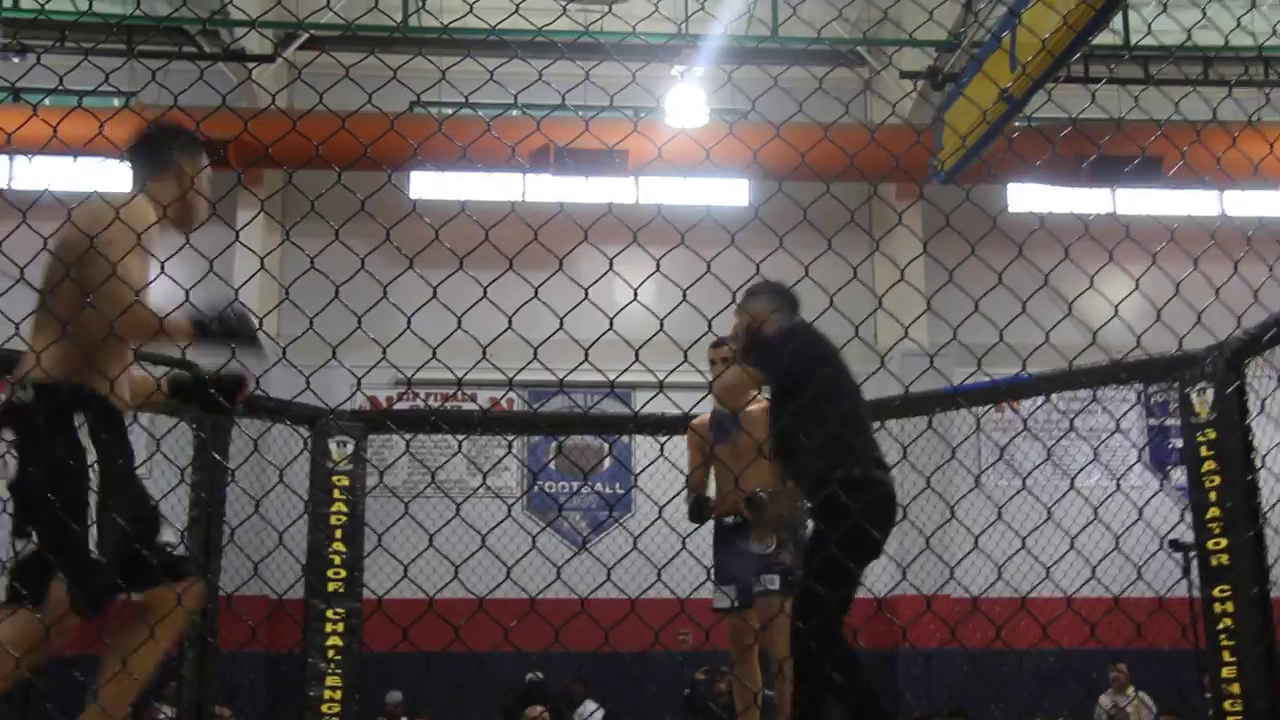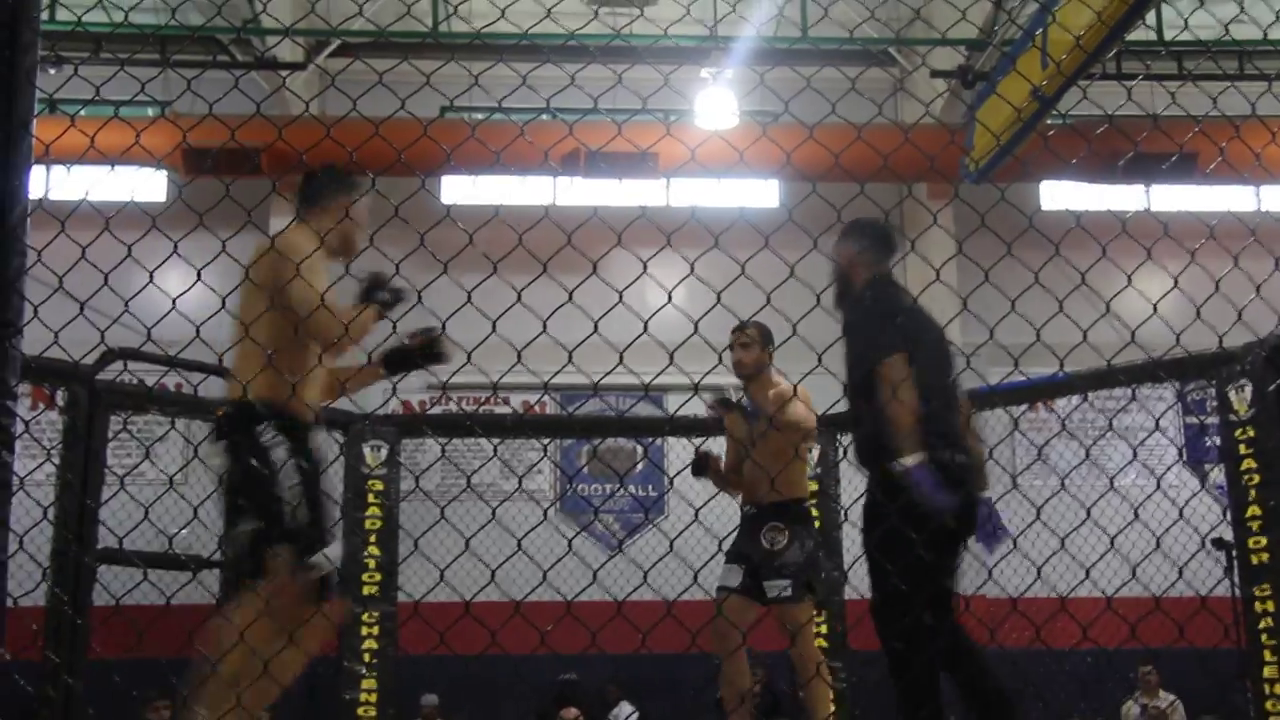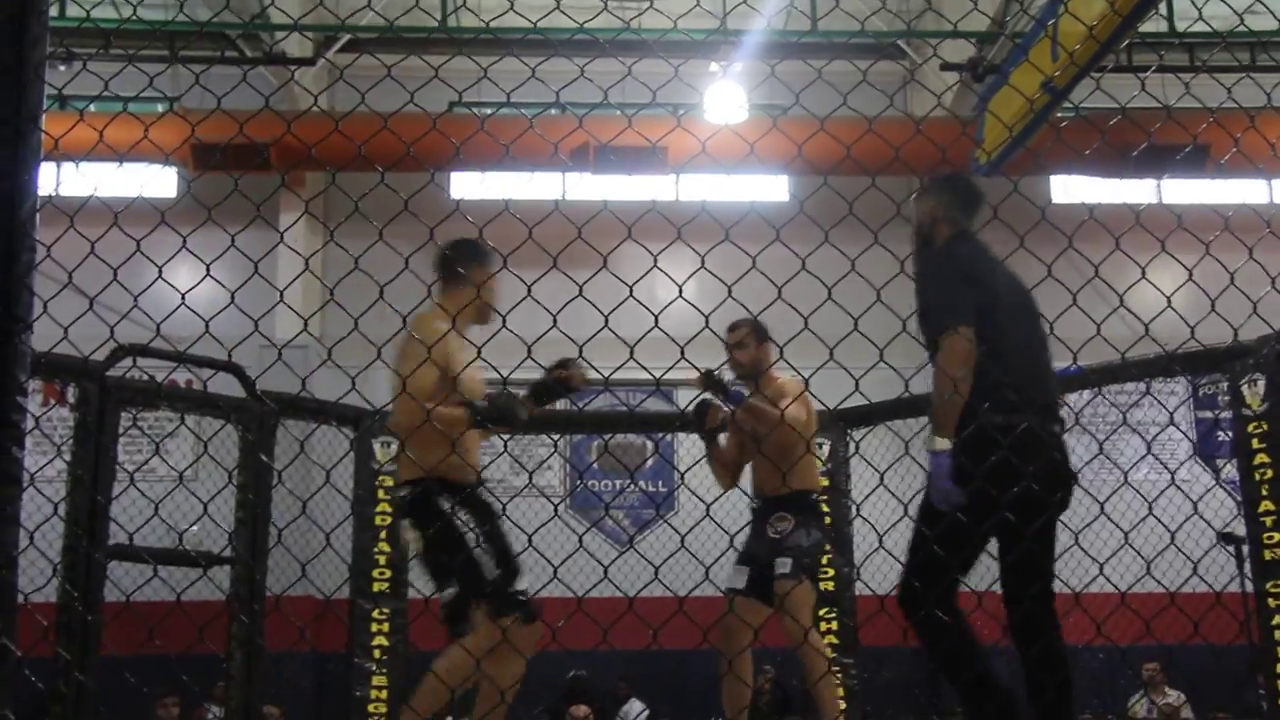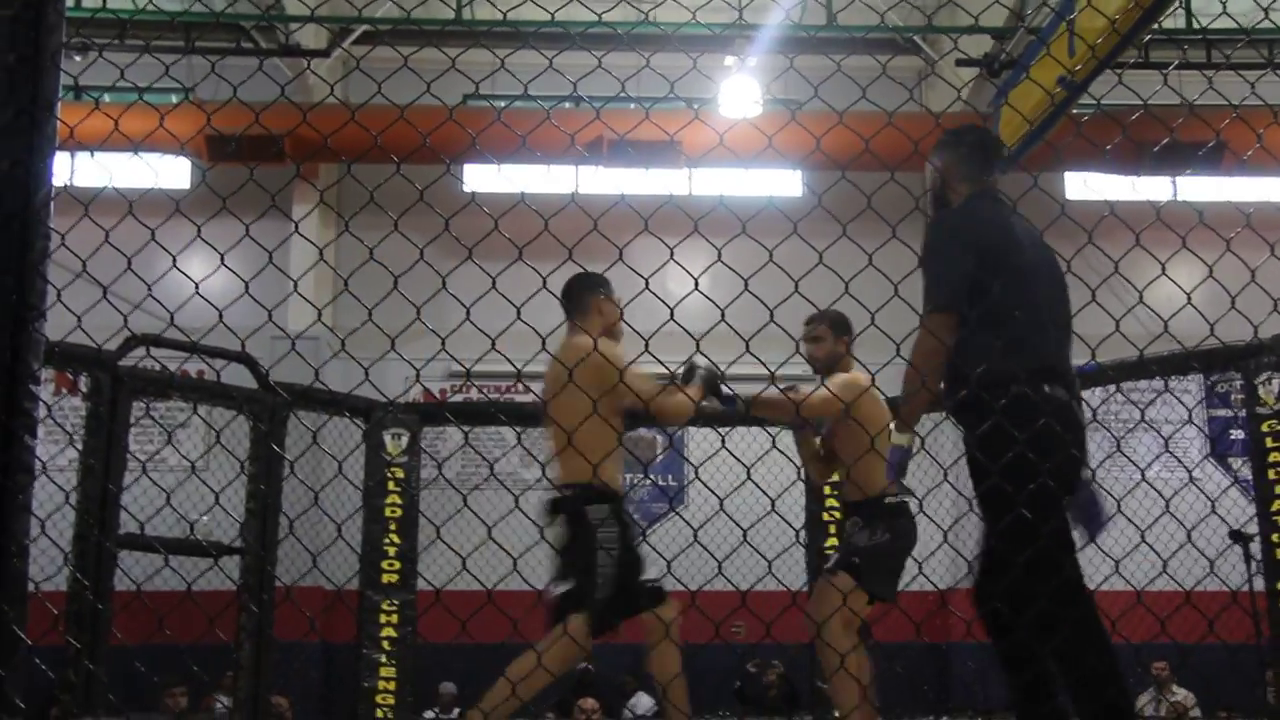
dt=0.4s
person 1, frame 1
left shoulder: (797, 339)
right shoulder: (788, 384)
left hip: (852, 500)
right hip: (847, 502)
left knee: (815, 622)
right knee: (814, 621)
person 1, frame 2
left shoulder: (867, 303)
right shoulder: (916, 315)
left elbow: (894, 377)
right elbow: (959, 409)
left wrist: (911, 465)
right wrist: (977, 493)
left hip: (905, 484)
right hip: (944, 482)
left knee: (899, 620)
right knee: (932, 617)
person 1, frame 3
left shoulder: (943, 261)
right shoulder: (1003, 273)
left elbow: (957, 347)
left wrist: (941, 448)
left hip: (983, 449)
right hip: (1041, 453)
left knee: (924, 594)
right knee: (1031, 610)
person 1, frame 4
left shoulder: (956, 226)
right shoulder: (1029, 237)
left elbow: (939, 338)
left wrist: (901, 434)
right wrist: (1074, 472)
left hip: (1007, 427)
right hip: (1053, 426)
left knee: (1049, 595)
right knee: (999, 590)
person 2, frame 1
left shoulder: (118, 228)
right shoulder: (125, 216)
right elbow: (118, 315)
left wrist: (184, 387)
right wrist: (205, 326)
left hip: (81, 424)
right hip: (68, 422)
left knee: (178, 592)
right knee: (55, 607)
person 2, frame 2
left shoulder: (302, 266)
right shoulder: (294, 246)
left elbow: (319, 385)
right elbow: (330, 333)
left wrist: (394, 362)
right wrist: (376, 304)
left hip: (277, 433)
right hip: (261, 430)
left knee: (318, 609)
right knee: (290, 582)
person 2, frame 3
left shoulder: (454, 341)
right shoulder: (430, 329)
right elbow: (406, 416)
left wrist: (538, 393)
right wrist: (476, 415)
left hip: (461, 498)
right hip: (437, 499)
left knee: (521, 631)
right knee: (490, 628)
person 2, frame 4
left shoulder: (567, 359)
right shoulder: (598, 352)
right elbow: (673, 411)
right wrist: (699, 381)
left hip: (587, 504)
right hip: (594, 504)
left knee: (661, 614)
right knee: (573, 634)
person 3, frame 1
left shoulder: (771, 411)
right shoulder: (702, 426)
right elbow: (696, 484)
left wrist: (774, 496)
right wrist: (698, 501)
left hip: (771, 531)
right hip: (728, 533)
left knee: (775, 633)
right knee: (741, 641)
person 3, frame 2
left shoulder: (789, 394)
right shoulder: (732, 414)
left elbow: (805, 429)
left wrist: (752, 413)
right wrist: (712, 470)
left hip: (787, 523)
right hip: (751, 524)
left knee: (799, 634)
right knee: (725, 629)
person 3, frame 3
left shoulder: (789, 389)
right shoulder: (739, 414)
left elbow: (793, 429)
right elbow: (728, 479)
left wrist: (733, 397)
right wrist: (710, 437)
left hip: (797, 516)
right hip: (763, 520)
left knee: (795, 620)
right knee: (730, 632)
person 3, frame 4
left shoulder: (848, 385)
right shoulder: (836, 404)
left elbow: (794, 407)
right elbow: (821, 475)
right wrist: (801, 428)
left hip: (881, 522)
right hip: (868, 524)
left knee: (826, 615)
right knee: (842, 625)
